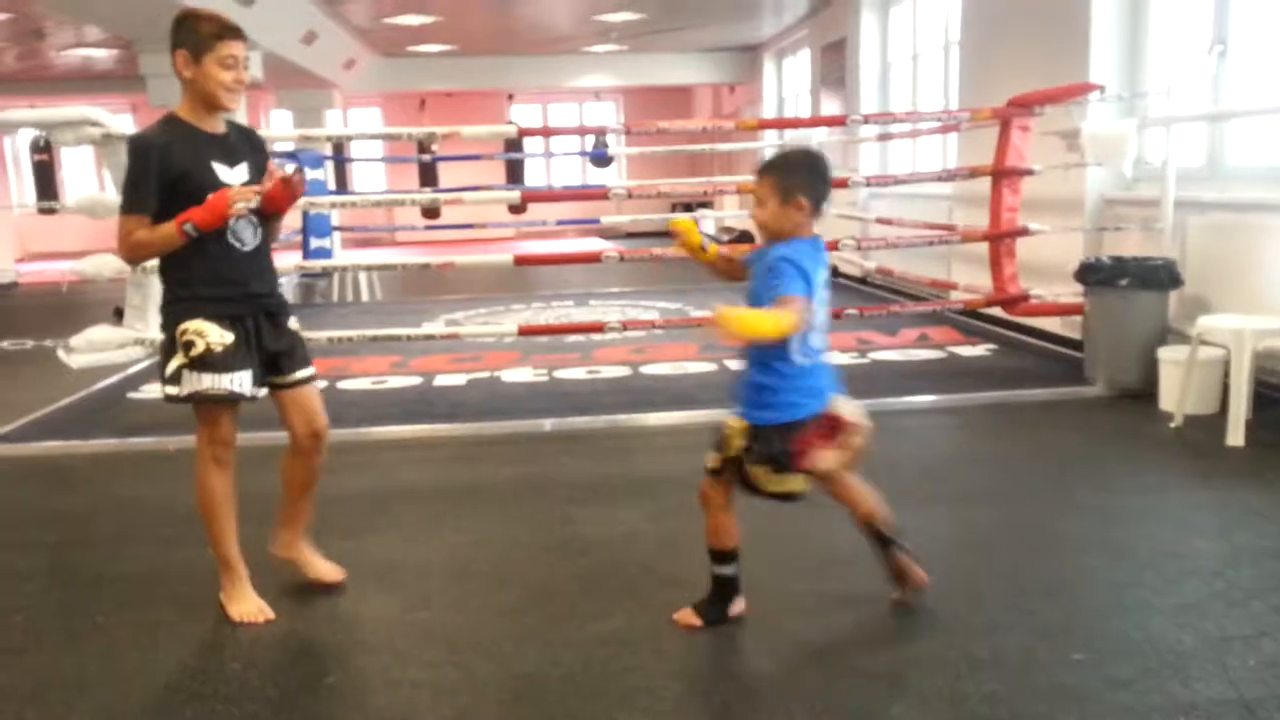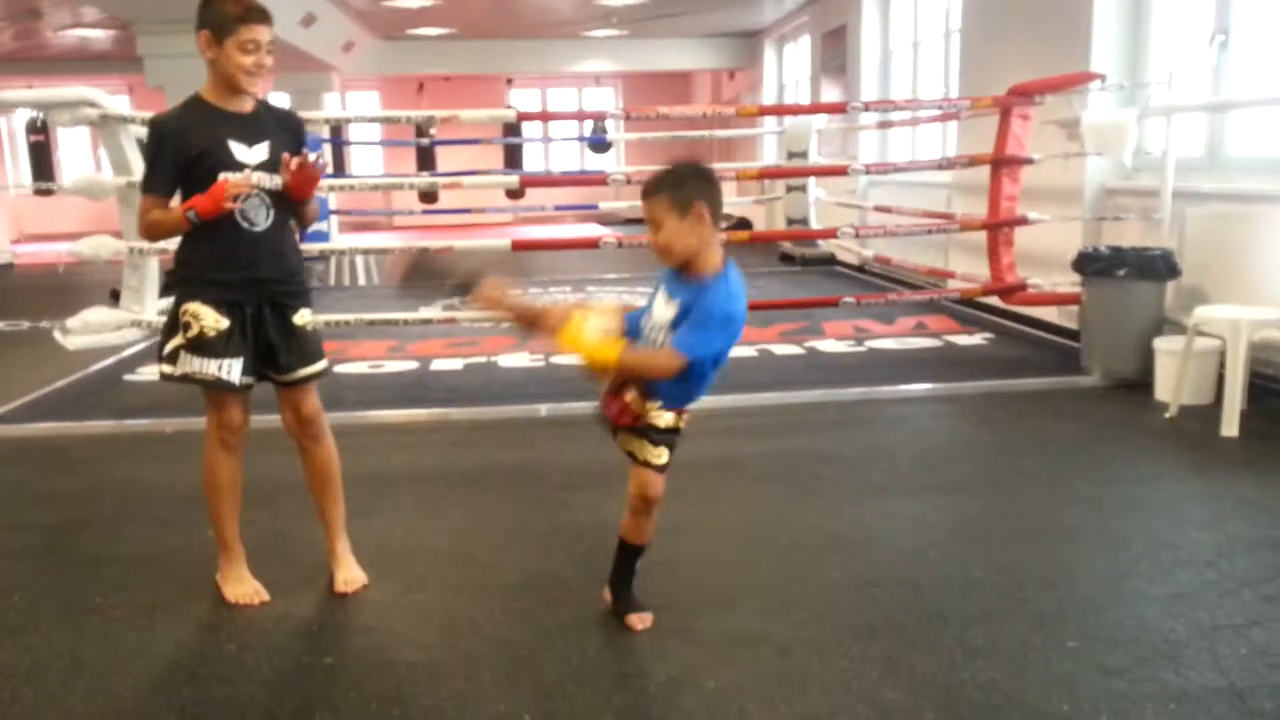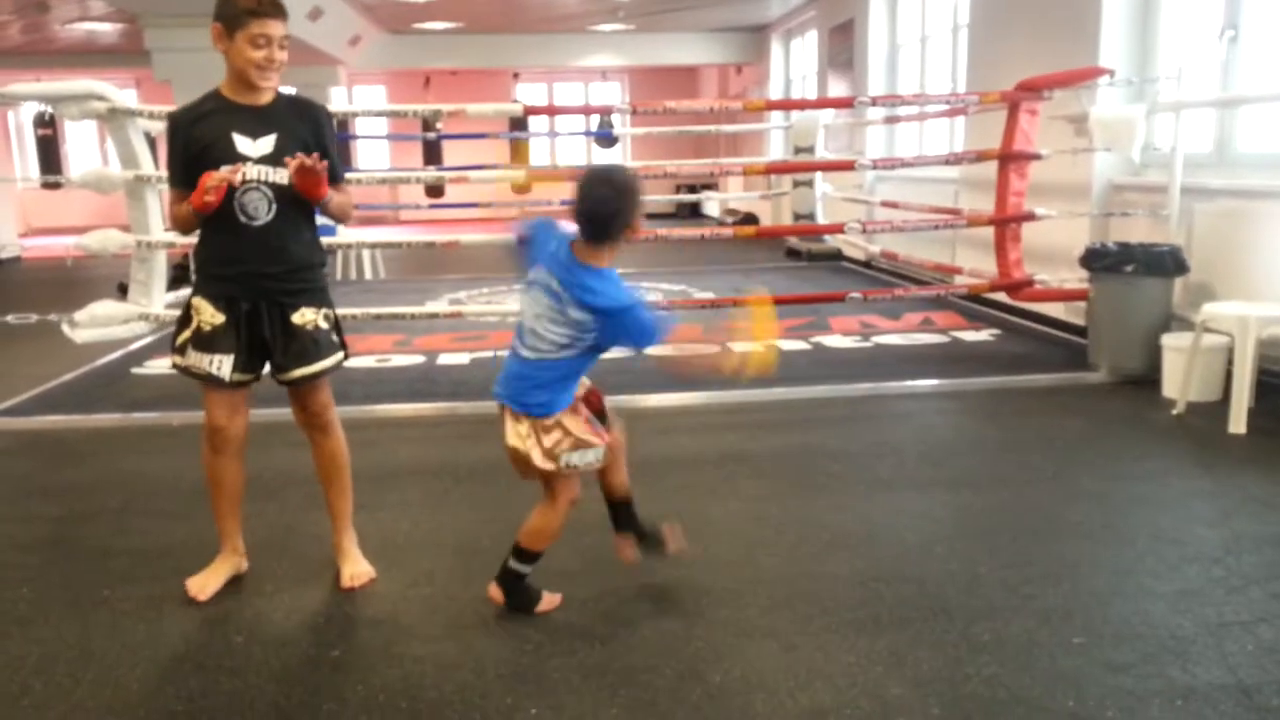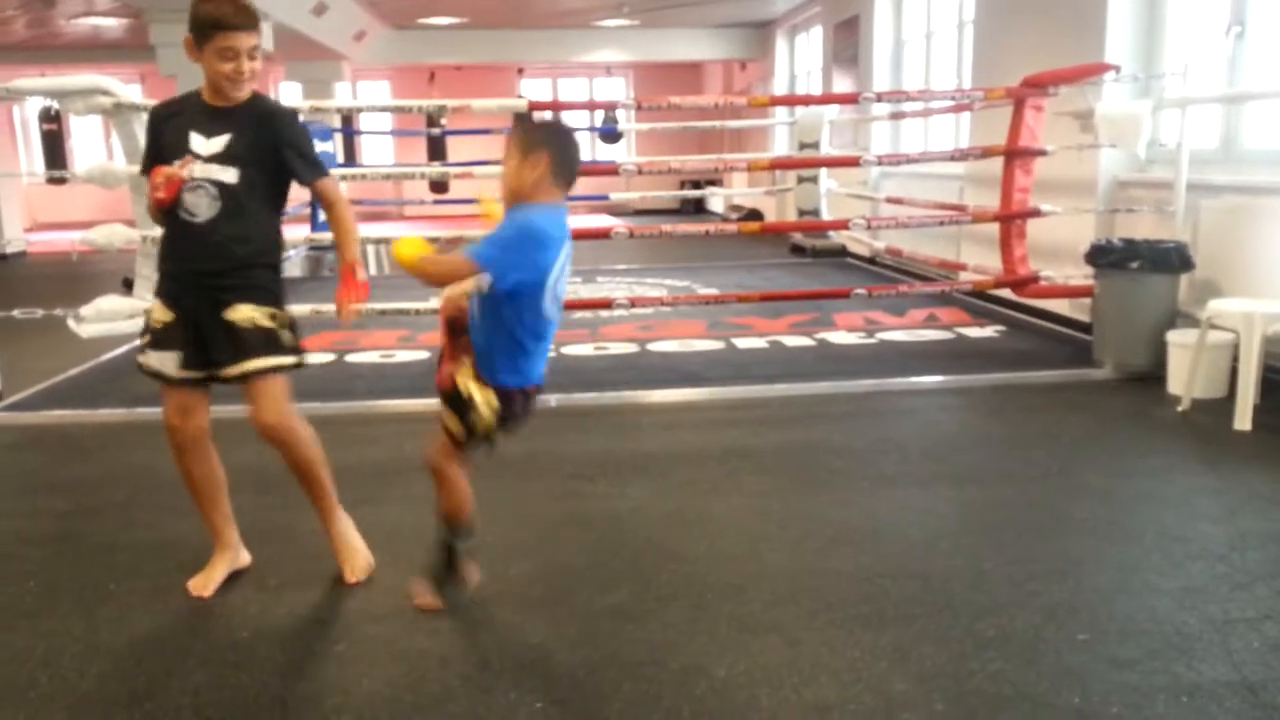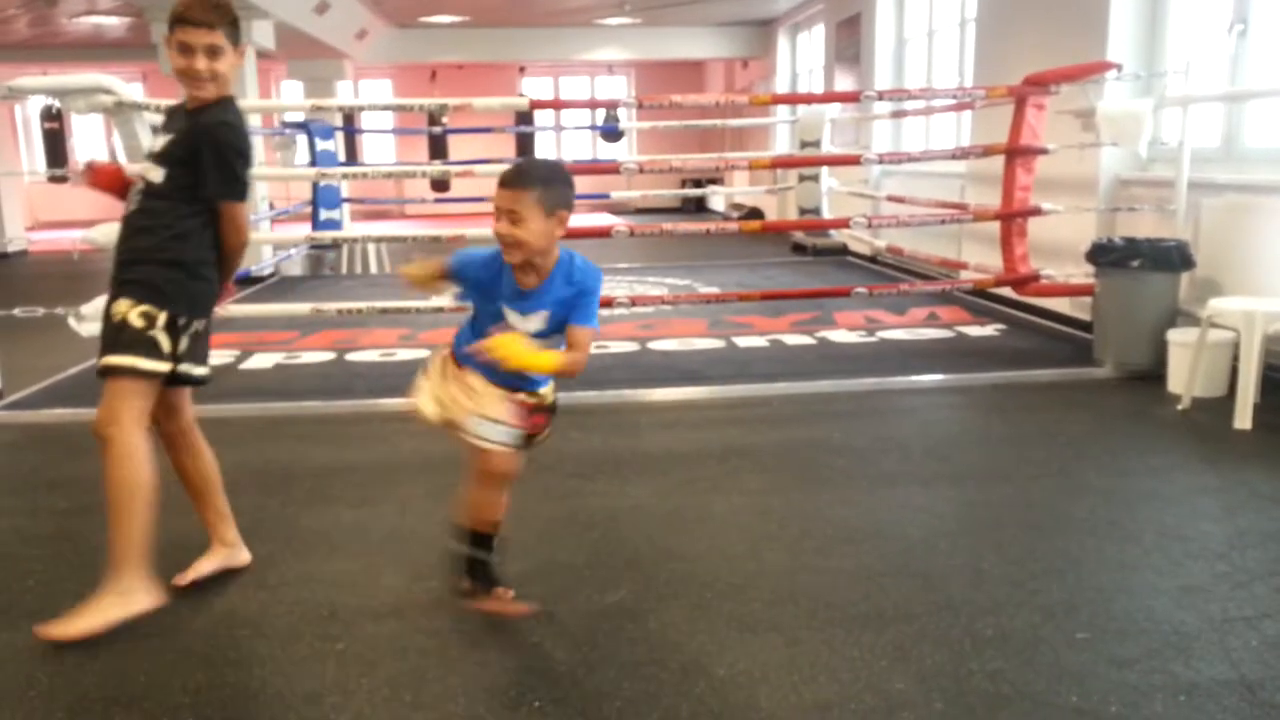
dt=0.3s
person 1, frame 1
left shoulder: (251, 144)
right shoulder: (154, 146)
right elbow: (131, 246)
left wrist: (278, 207)
right wrist: (201, 217)
left hip: (265, 305)
right hip: (202, 313)
left knee: (311, 424)
right knee: (217, 441)
left ankle: (291, 536)
right ankle: (233, 579)
person 1, frame 2
left shoulder: (285, 124)
right shoulder: (175, 127)
right elbow: (150, 224)
left wrist: (304, 192)
right wrist: (203, 206)
left hip: (284, 292)
right hip: (214, 299)
left knee: (308, 419)
right knee: (227, 424)
left ankle: (339, 547)
right ankle: (230, 561)
person 1, frame 3
left shoulder: (310, 118)
right shoulder: (190, 122)
left elbow: (345, 208)
right elbow: (178, 218)
left wrist: (319, 191)
right wrist: (202, 201)
left hip: (297, 289)
right hip: (221, 293)
left knee: (318, 414)
right knee: (223, 427)
left ankle: (346, 541)
right ankle: (230, 550)
person 1, frame 4
left shoulder: (274, 122)
right shoulder: (167, 118)
left elbow: (333, 198)
right elbow: (160, 212)
left wrist: (351, 270)
right wrist: (160, 194)
left hip: (247, 287)
right hip: (181, 290)
left knee: (273, 418)
right knee: (183, 425)
left ankle: (337, 522)
right ankle: (227, 547)
person 1, frame 5
left shoulder: (221, 128)
right shoulder: (184, 116)
left elbow: (233, 227)
left wrist: (210, 291)
right wrist: (121, 185)
left hip: (166, 288)
right hip: (143, 286)
left knee: (118, 419)
right knee: (172, 418)
left ankle: (130, 582)
right ankle: (226, 541)
person 2, frame 1
left shoulder: (787, 260)
right shoulder: (805, 251)
left elbow: (790, 315)
right elbow: (744, 264)
left wrist: (742, 326)
right wrist: (701, 247)
left hip: (779, 416)
right hip: (820, 402)
left knee: (714, 493)
right knee: (840, 480)
left ankle: (722, 601)
right ankle: (897, 559)
person 2, frame 2
left shoulder: (722, 306)
right shoulder: (680, 267)
left elbow: (661, 366)
left wrist: (595, 349)
left hip: (657, 404)
right hip: (622, 354)
left knee: (646, 492)
right knee: (559, 322)
left ankle: (621, 588)
person 2, frame 3
left shoulder: (545, 238)
right shoulder: (614, 299)
right elbow: (679, 357)
right wrist: (745, 359)
left hip: (520, 388)
right hip: (546, 405)
left knee: (610, 446)
right knee: (562, 494)
left ankle: (632, 531)
right ankle: (511, 586)
person 2, frame 4
left shoulder: (527, 228)
right shoulder: (549, 221)
left elbow: (449, 272)
left wrist: (411, 256)
left hip: (499, 375)
left knee: (444, 461)
right knee: (456, 304)
left ankle: (453, 563)
person 2, frame 5
left shoulder: (581, 276)
right shoulder: (484, 263)
left elbow: (577, 357)
right elbow: (446, 270)
left wrist: (530, 358)
right wrist: (425, 272)
left hip: (528, 387)
right hip: (473, 375)
left knee: (497, 474)
right knee: (498, 467)
left ankle: (477, 577)
right ankle: (477, 569)
